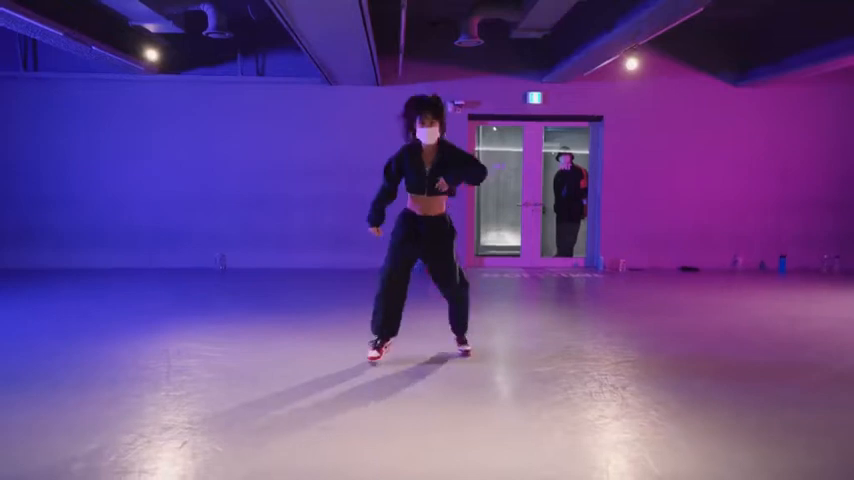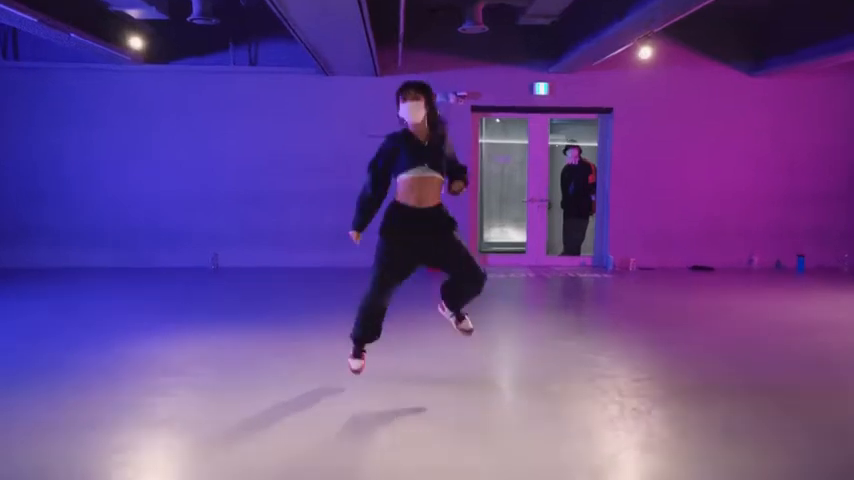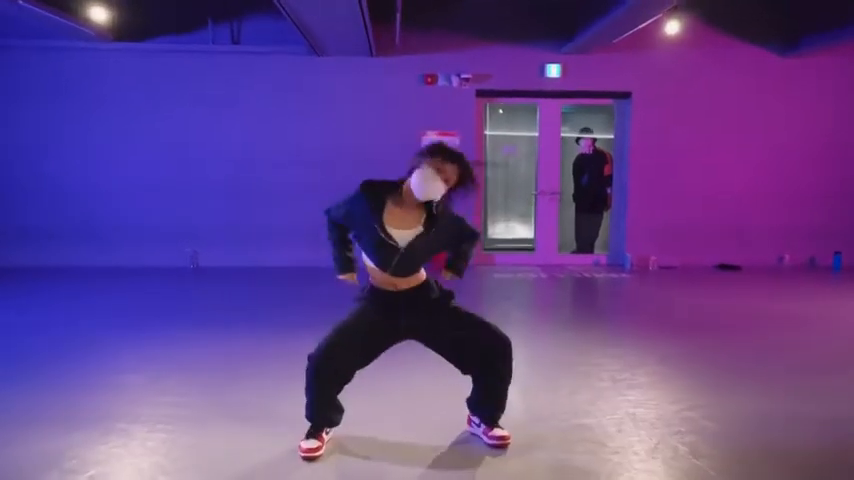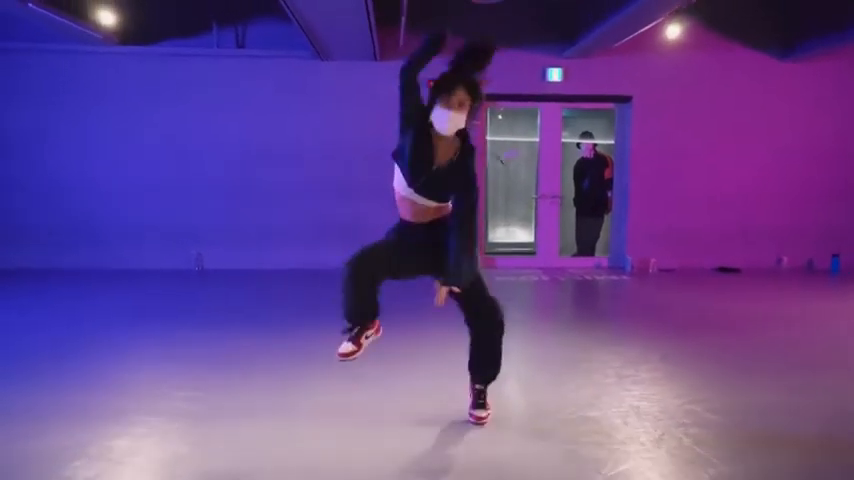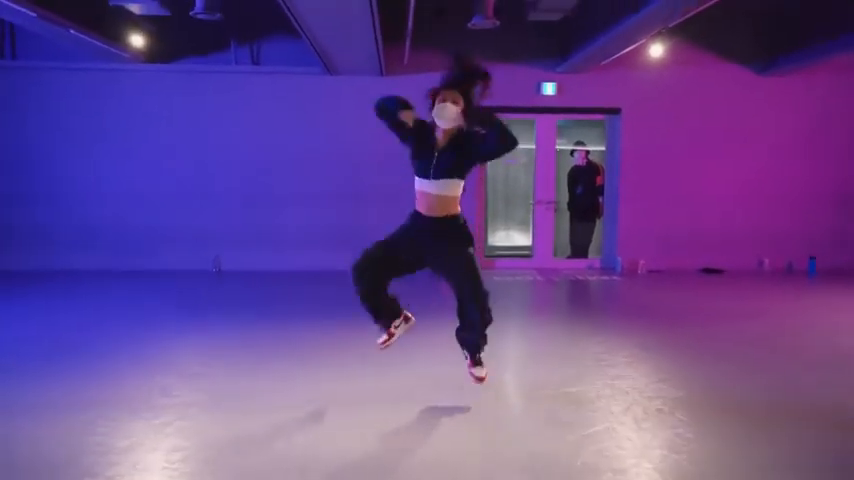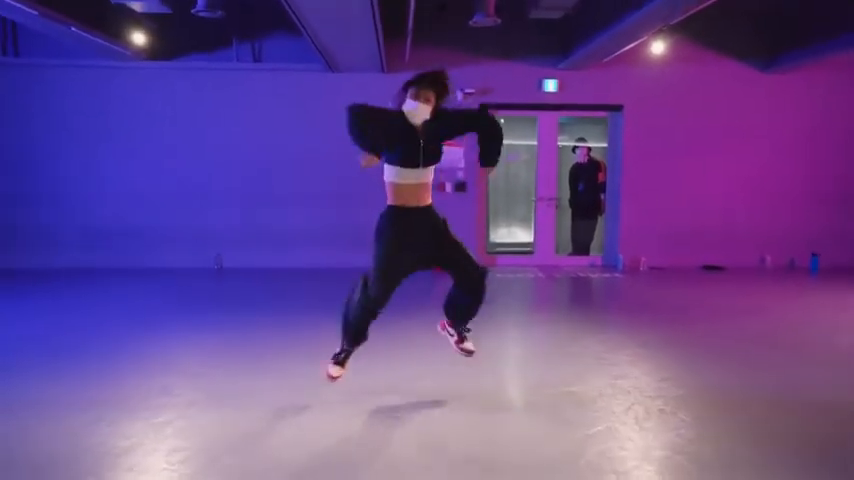
dt=0.5s
person 1, frame 1
left shoulder: (450, 154)
right shoulder: (406, 155)
left elbow: (479, 171)
right elbow: (388, 187)
left wrist: (452, 179)
right wrist: (375, 216)
left hip: (438, 226)
right hip: (409, 224)
left knee: (453, 283)
right knee: (390, 281)
left ankle: (460, 333)
right ankle: (382, 337)
person 1, frame 2
left shoulder: (439, 136)
right shoulder: (395, 142)
left elbow: (453, 164)
right elbow: (376, 183)
left wrist: (458, 179)
right wrist: (360, 223)
left hip: (435, 221)
right hip: (401, 222)
left knee: (473, 277)
right knee: (380, 286)
left ankle: (451, 305)
right ankle: (361, 342)
person 1, frame 3
left shoulder: (442, 221)
right shoulder: (368, 200)
left elbow: (469, 239)
right elbow: (335, 218)
left wrist: (456, 265)
right wrist: (343, 264)
left hip: (423, 300)
right hip: (379, 305)
left knee: (494, 349)
right knee: (325, 361)
left ankle: (484, 417)
right ankle: (320, 424)
person 1, frame 4
left shoulder: (465, 160)
right shoulder: (417, 127)
left elbow: (465, 219)
right elbow: (408, 78)
left wrist: (455, 274)
right wrist: (438, 39)
left hip: (446, 235)
right hip: (407, 233)
left knee: (486, 315)
right knee: (361, 268)
left ankle: (478, 388)
right ankle: (362, 325)
person 1, frame 5
left shoulder: (470, 142)
right shoulder: (421, 135)
left elbow: (507, 141)
right elbow: (383, 106)
left wrist: (480, 116)
right wrist: (401, 111)
left hip: (449, 232)
right hip: (417, 226)
left knee: (473, 295)
right knee: (365, 270)
left ankle: (473, 349)
right ankle: (393, 318)
person 1, frame 6
left shoulder: (438, 127)
right shoulder: (390, 124)
left elbow: (485, 121)
right elbow: (356, 114)
left wrist: (488, 156)
right wrist: (369, 147)
left hip: (428, 219)
right hip: (397, 221)
left knee: (472, 275)
right knee: (377, 288)
left ankle: (454, 323)
right ankle: (348, 344)
person 2, frame 1
left shoulder: (579, 172)
right shoulder: (559, 174)
left elbow: (584, 192)
left wrist: (583, 209)
left hip: (574, 211)
right hip: (562, 211)
left knee: (569, 238)
right knee: (561, 239)
person 2, frame 2
left shoulder: (587, 166)
right shoulder: (566, 168)
left elbow: (592, 187)
right elbow: (564, 187)
left wrist: (591, 205)
left hip: (582, 208)
right hip: (569, 207)
left knee: (577, 235)
right knee: (568, 236)
left ankle: (573, 255)
right ankle: (569, 255)
person 2, frame 3
left shoulder: (603, 156)
right shoulder: (579, 158)
left elbow: (608, 181)
left wrist: (607, 198)
left hip: (596, 202)
right hip: (581, 201)
left knee: (590, 232)
right knee: (581, 234)
left ankle: (586, 252)
right ankle: (581, 252)
person 2, frame 4
left shoulder: (604, 160)
right shoulder: (580, 163)
left elbow: (609, 184)
left wrist: (608, 202)
left hip: (597, 206)
right hip: (582, 205)
left knee: (591, 235)
right knee: (581, 236)
left ankle: (587, 257)
right ankle: (582, 256)
person 2, frame 5
left shoulder: (595, 168)
right shoulder: (573, 170)
left elbow: (600, 191)
right elbow: (571, 189)
left wrist: (600, 208)
right wrist: (571, 205)
left hip: (589, 210)
right hip: (576, 209)
left knee: (584, 239)
right knee: (575, 238)
left ankle: (580, 258)
right ankle: (576, 258)
person 2, frame 6
left shoulder: (597, 165)
right shoulder: (575, 168)
left elbow: (602, 187)
left wrist: (602, 205)
right wrist: (572, 202)
left hip: (591, 207)
right hip: (577, 207)
left knee: (586, 235)
right knee: (576, 236)
left ankle: (582, 254)
right ankle: (578, 254)
